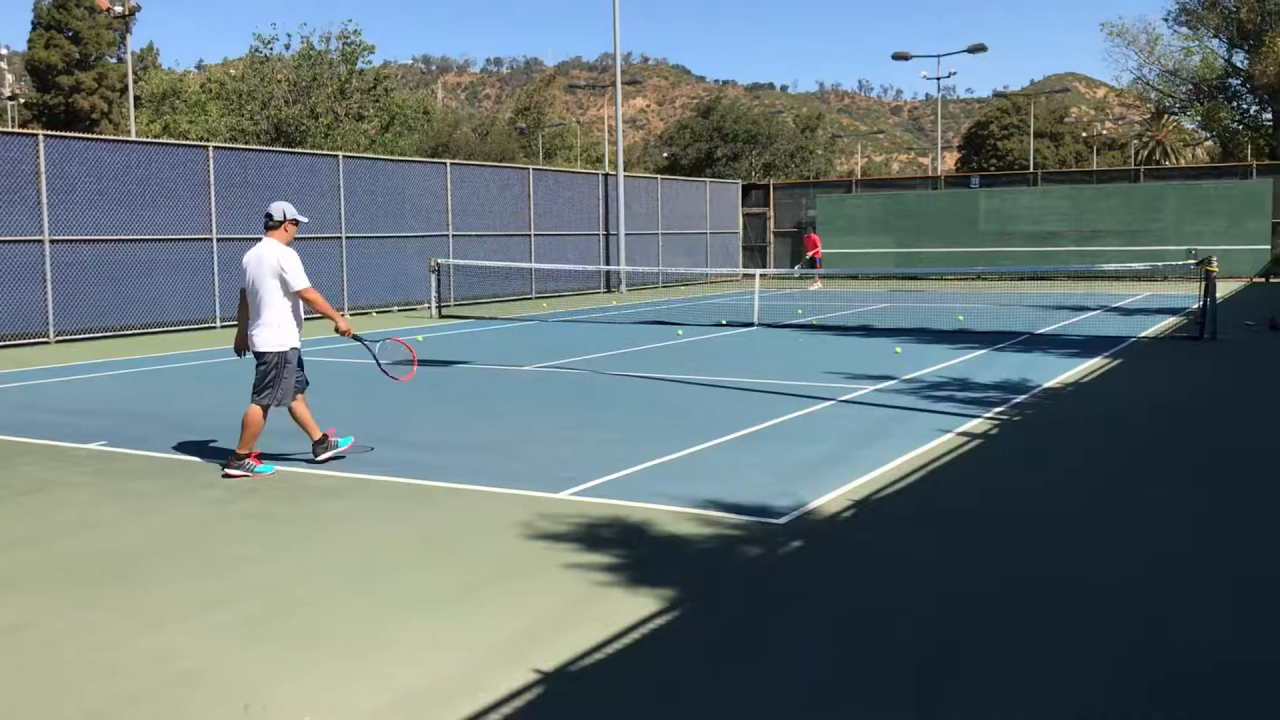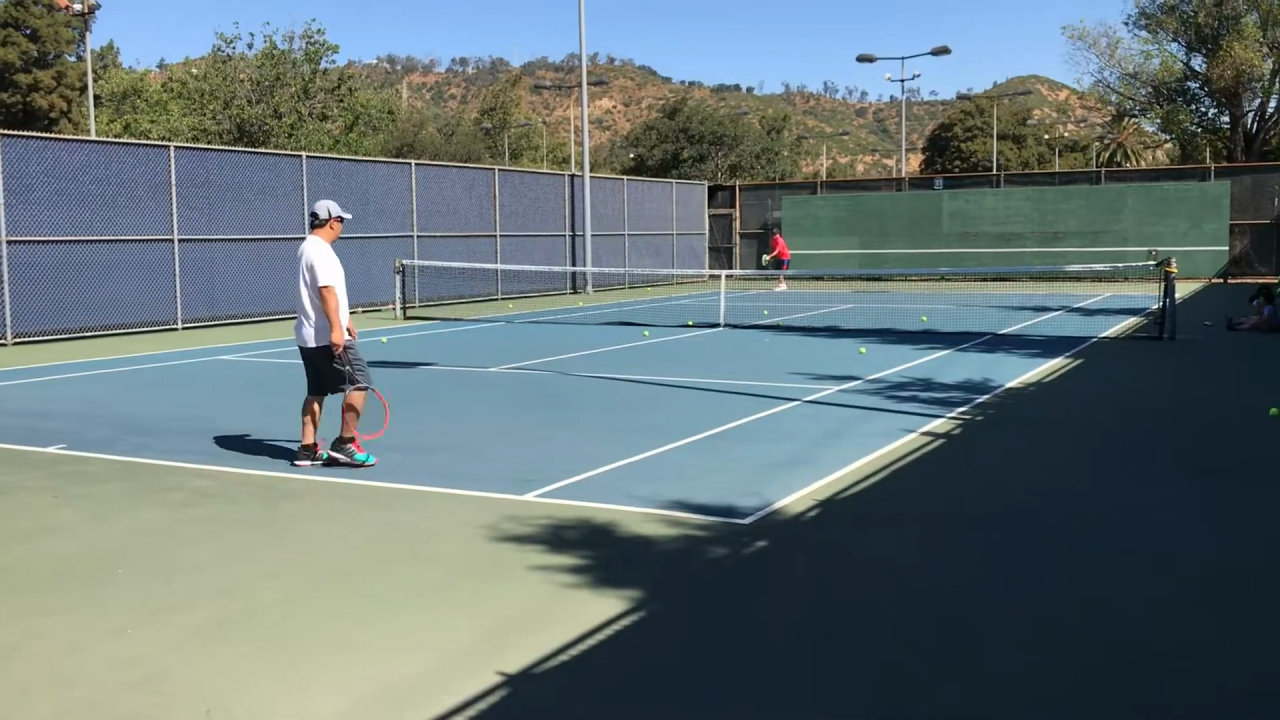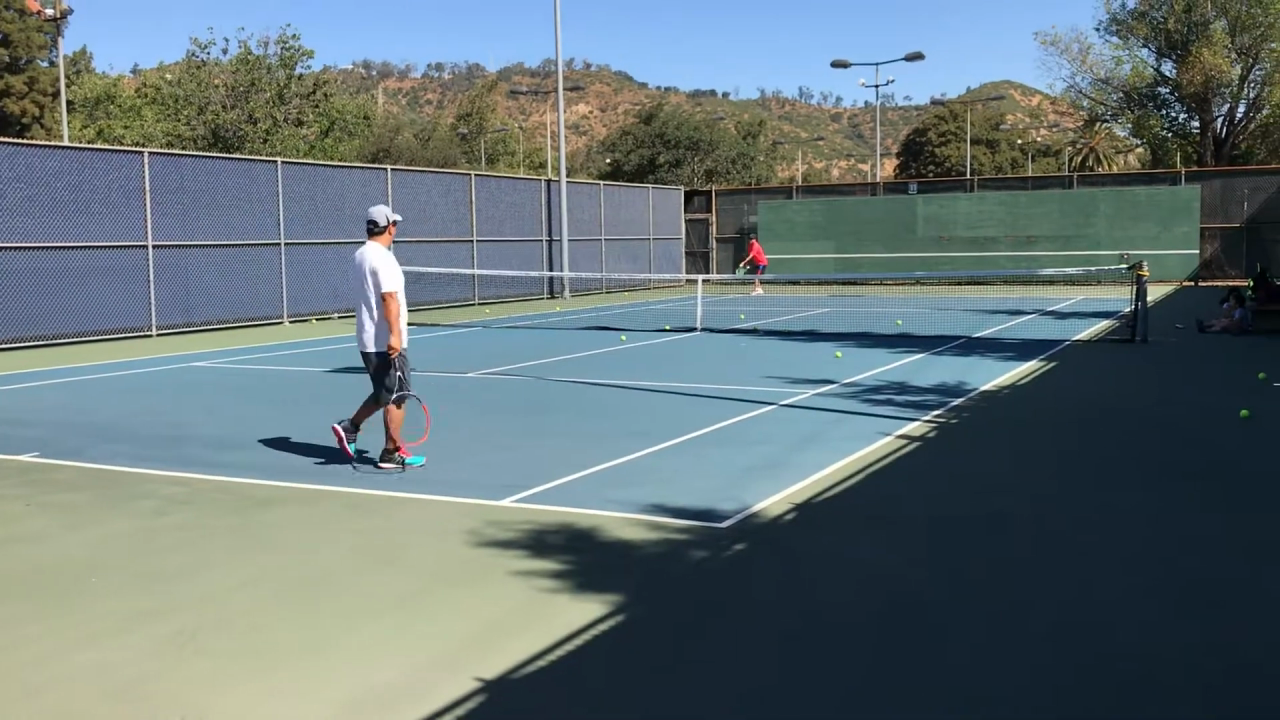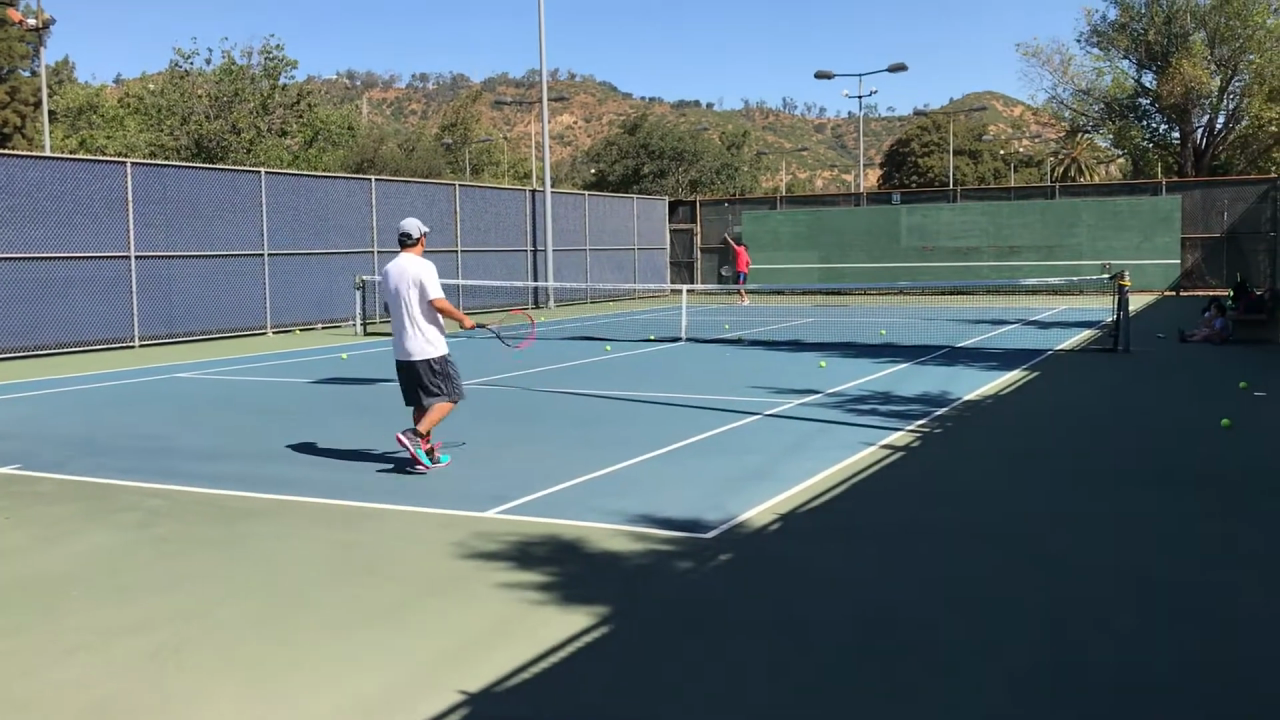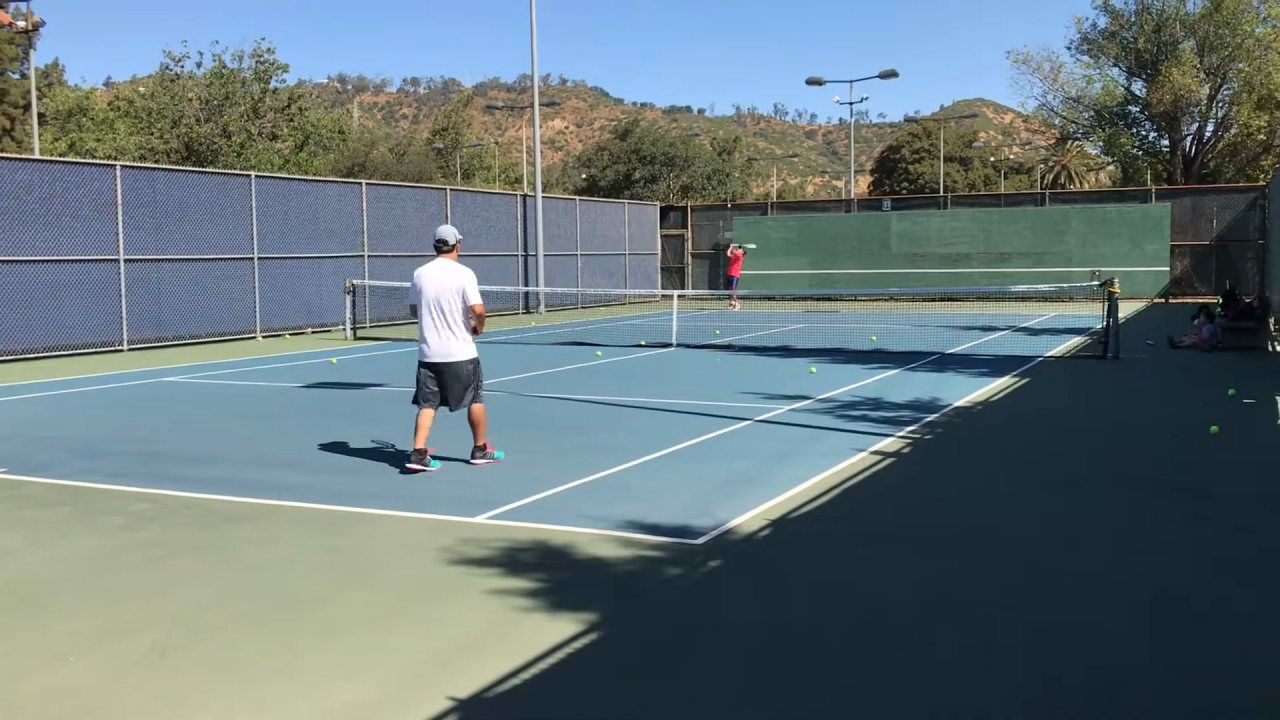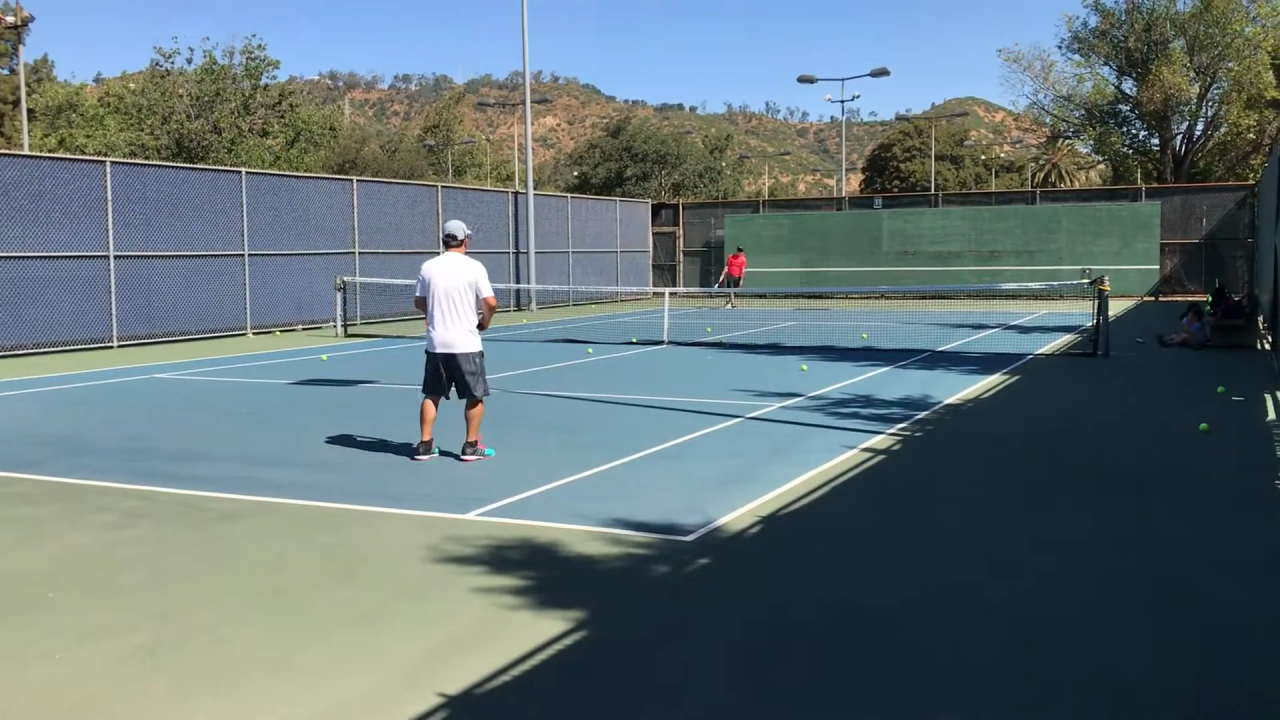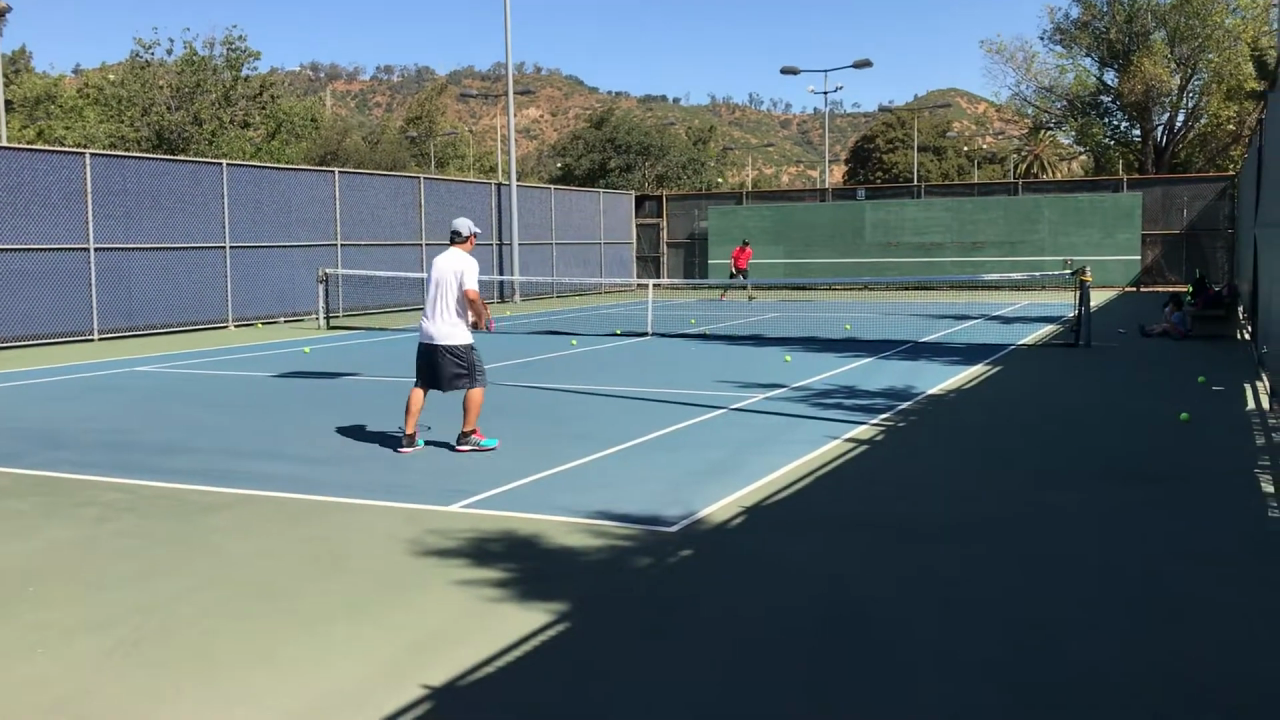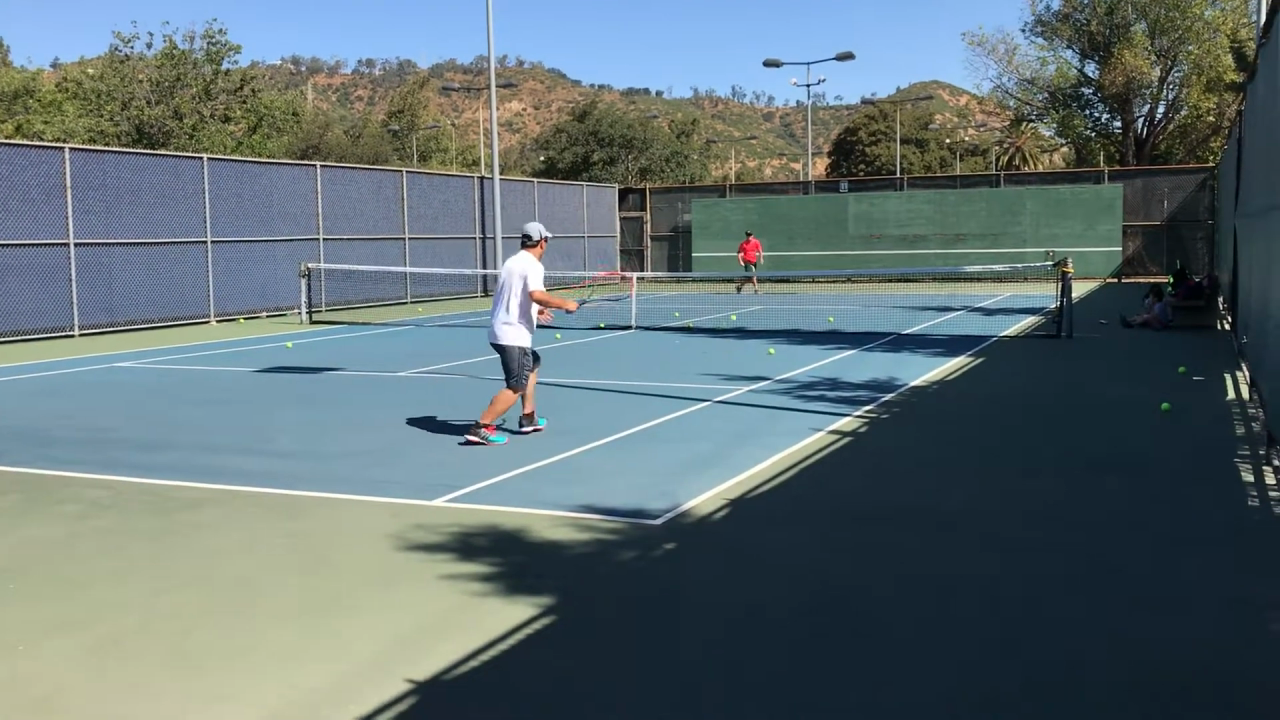
dt=0.5s
person 1, frame 1
left shoulder: (252, 255)
right shoulder: (284, 255)
left elbow: (245, 298)
right elbow: (307, 294)
left wrist: (242, 332)
right wrist: (338, 318)
left hip: (271, 339)
right hip: (278, 343)
left knee: (297, 392)
right knee: (263, 400)
left ankle: (321, 443)
right ankle: (240, 459)
person 1, frame 2
left shoulder: (308, 247)
right shoulder: (321, 251)
right elbow: (328, 292)
left wrist: (343, 323)
right wrist: (336, 328)
left hip: (309, 336)
right hip: (326, 337)
left knee: (316, 392)
right knee: (358, 384)
left ankle: (308, 449)
right ankle: (345, 443)
person 1, frame 3
left shoulder: (360, 255)
right shoulder: (383, 256)
right elbow: (390, 298)
right wrist: (396, 334)
left hip: (370, 338)
right hip: (384, 340)
left knee: (384, 391)
right knee: (397, 395)
left ankle: (349, 427)
right ankle: (392, 453)
person 1, frame 4
left shoulder: (388, 270)
right shoulder: (423, 266)
right elbow: (439, 303)
right wrist: (463, 319)
left hip: (403, 349)
right hip: (429, 348)
left knee: (423, 401)
right knee: (449, 397)
left ankle: (425, 453)
right ankle: (414, 435)
person 1, frame 5
left shoulder: (420, 274)
right shoulder: (464, 274)
left elbow: (414, 310)
right elbow: (478, 310)
right wrist: (477, 326)
left hip: (429, 352)
right hip: (460, 352)
left knee: (428, 403)
right knee: (474, 400)
left ankle: (418, 453)
right ankle: (480, 450)
person 1, frame 6
left shoulder: (428, 267)
right shoulder: (474, 267)
left elbow: (419, 303)
right elbow: (490, 303)
right wrist: (484, 321)
left hip: (436, 343)
right hip: (466, 343)
left knee: (432, 394)
right knee: (475, 395)
left ankle: (425, 445)
right ankle: (471, 446)
person 1, frame 7
left shoulder: (438, 261)
right shoulder: (468, 262)
right elbow: (471, 295)
right wrist: (481, 316)
left hip: (428, 334)
right hip: (455, 336)
left knee: (421, 385)
right knee: (476, 383)
left ankle: (408, 438)
right ankle: (467, 435)
person 1, frame 8
left shoulder: (511, 262)
right shoulder: (532, 265)
right elbow: (537, 295)
left wrist: (535, 310)
right wrist: (564, 304)
left hip: (500, 331)
right hip: (513, 335)
left knee: (532, 366)
right knee: (515, 387)
left ankle: (528, 418)
right ankle: (481, 428)
